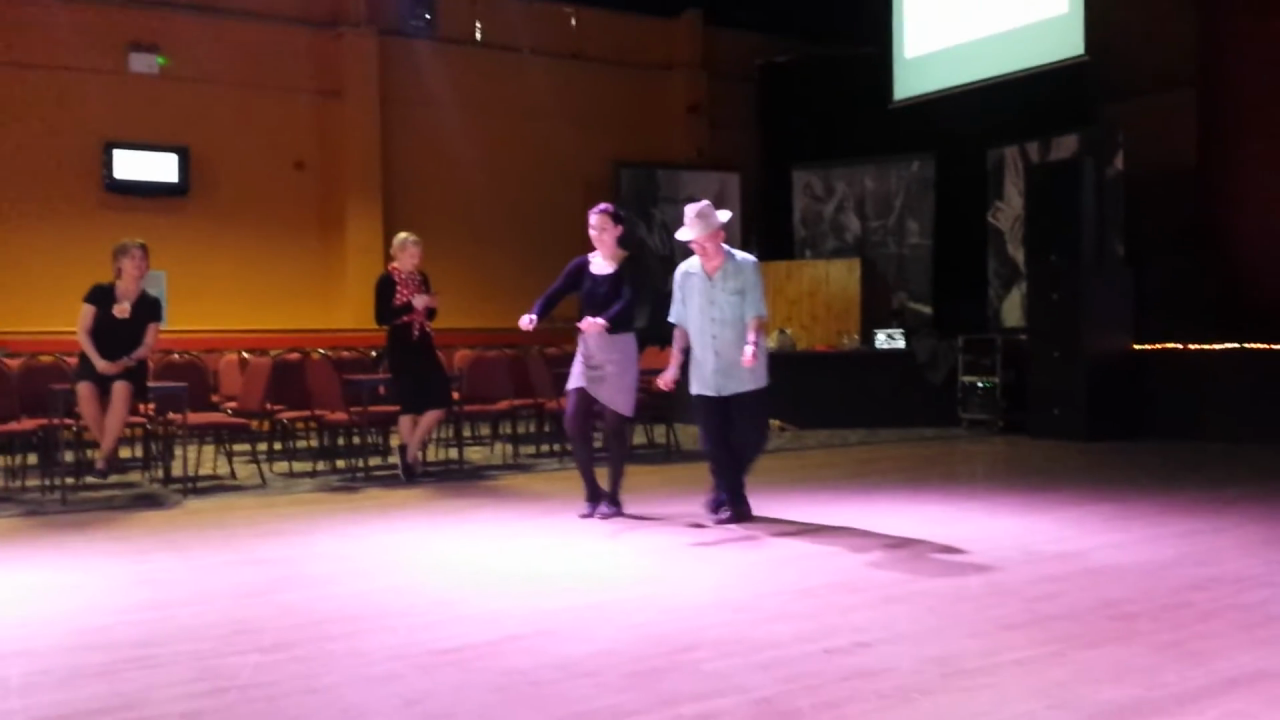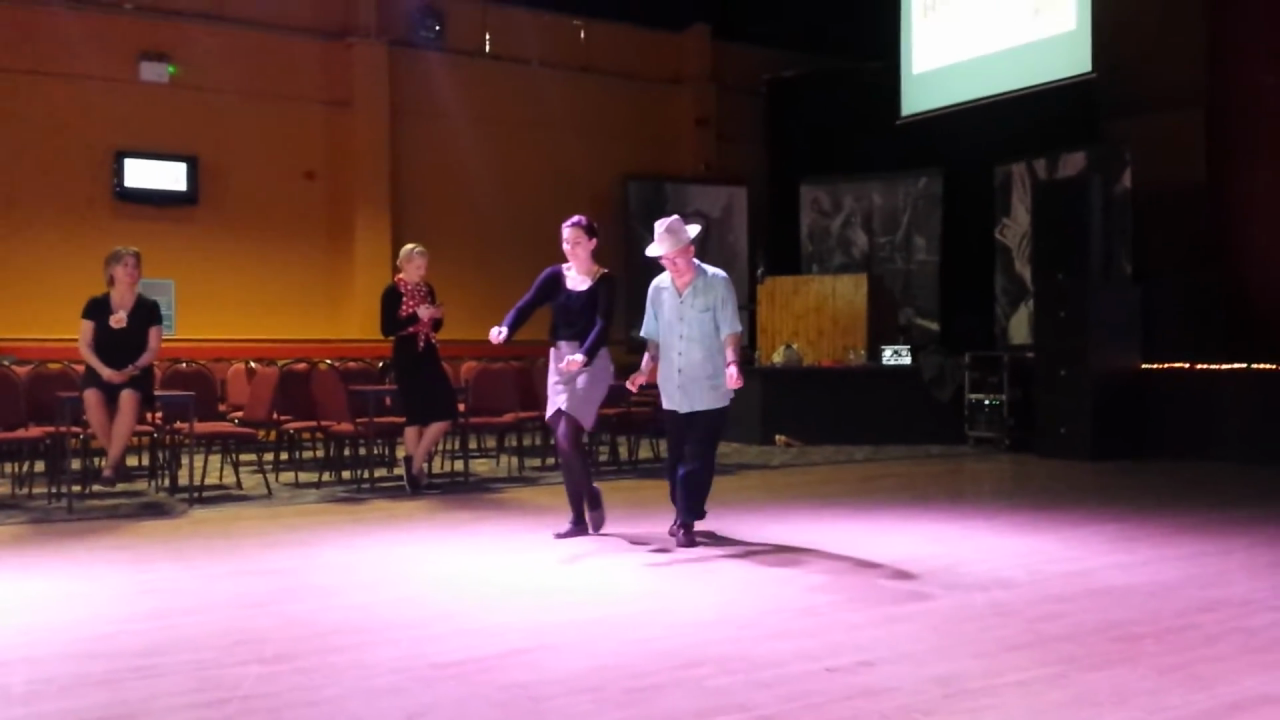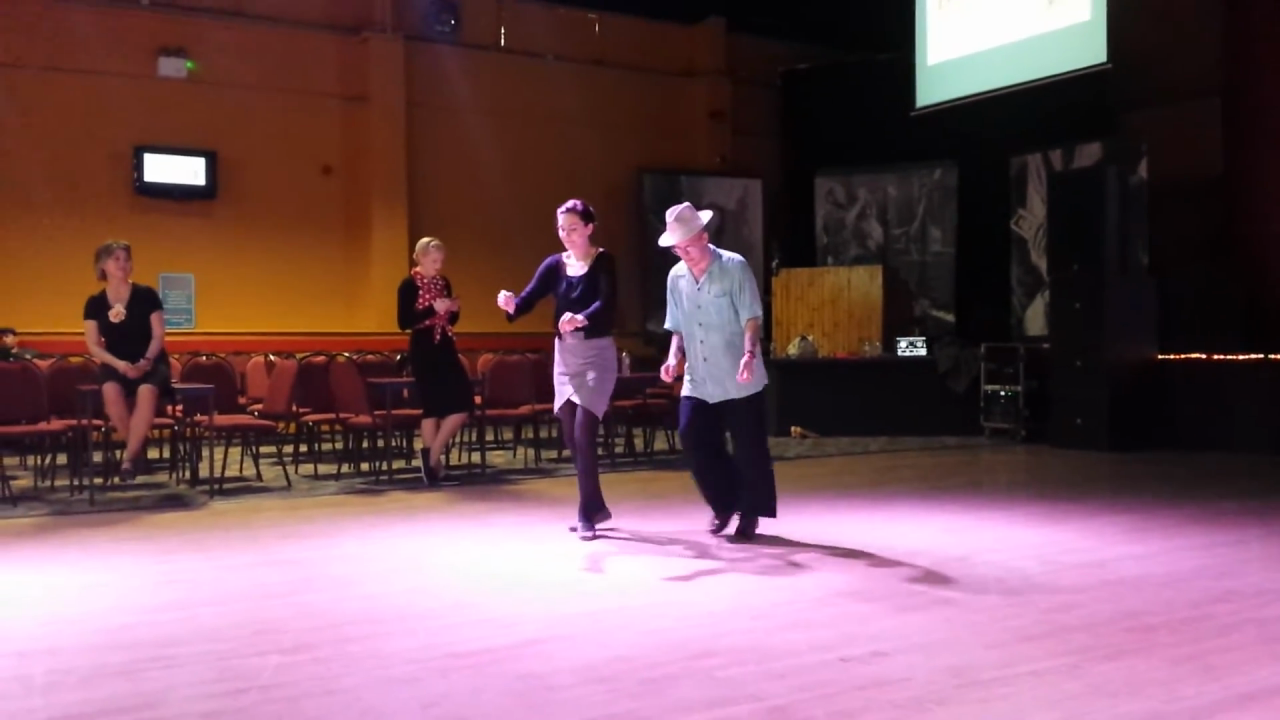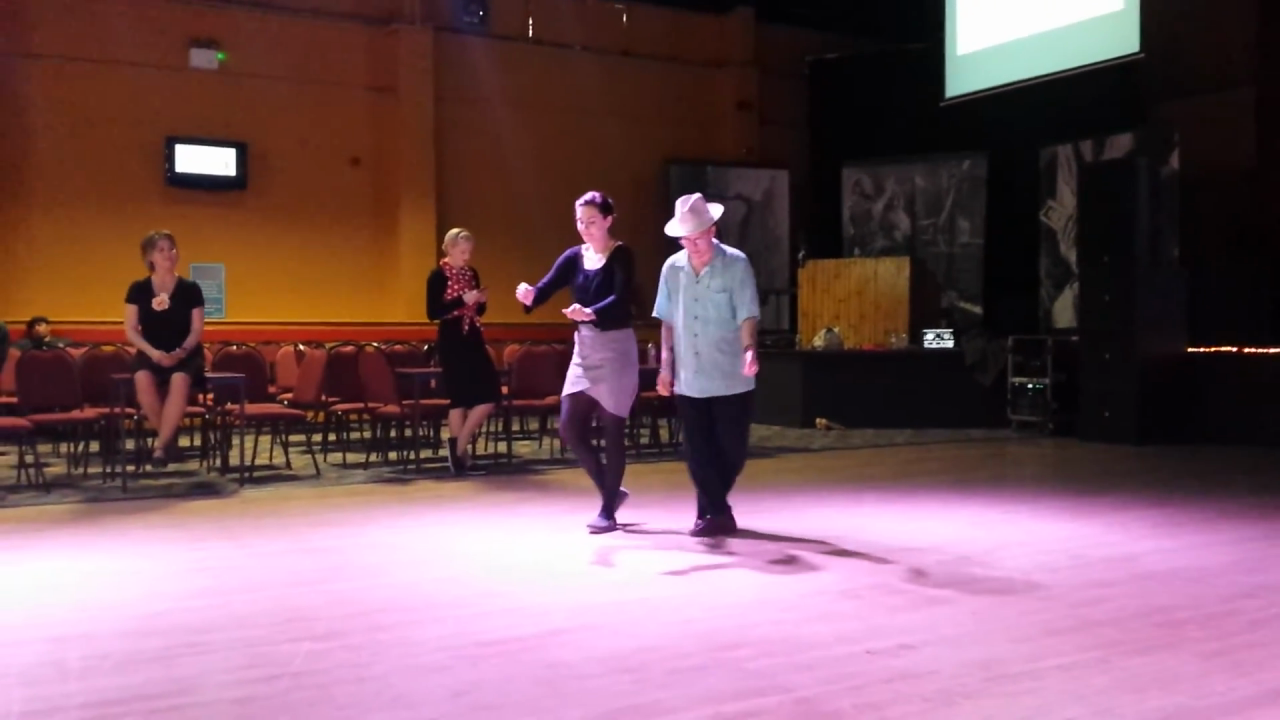
dt=0.7s
person 1, frame 1
left shoulder: (746, 267)
right shoulder: (684, 273)
left elbow: (755, 315)
right elbow: (682, 325)
left wrist: (752, 344)
right wrist: (674, 366)
left hip: (743, 373)
right hip: (705, 375)
left knee: (748, 437)
right knee: (716, 441)
left ankle: (726, 494)
right ankle: (734, 500)
person 1, frame 2
left shoulder: (717, 282)
right shoulder: (657, 288)
left elbow: (729, 331)
right elbow: (654, 338)
left wrist: (732, 363)
right wrist: (645, 370)
left hip: (709, 389)
right hip: (672, 389)
left knee: (697, 457)
right knee: (677, 456)
left ankle: (686, 522)
right ankle: (683, 515)
person 1, frame 3
left shoulder: (735, 267)
right shoulder: (676, 278)
left elbow: (751, 318)
left wrist: (749, 354)
right wrist: (673, 358)
left hip: (738, 380)
right hip: (698, 380)
left knee: (749, 449)
right knee: (693, 441)
left ankle: (749, 514)
right ankle: (724, 505)
person 1, frame 4
left shoulder: (736, 264)
right shoulder: (672, 268)
left elbow: (747, 315)
right elbow: (667, 322)
left wrist: (749, 349)
right wrist: (665, 365)
left hip: (729, 376)
right hip: (688, 377)
left knee: (730, 447)
right knee: (699, 450)
left ankle: (713, 506)
right ankle: (717, 512)
person 2, frame 1
left shoulder: (629, 265)
right shoulder: (582, 265)
left elbow: (628, 302)
right elbow: (555, 293)
left wrist: (604, 321)
right wrist: (535, 314)
left hip: (619, 348)
right hip: (587, 350)
left knee: (613, 427)
right knee: (573, 421)
left ankle: (613, 498)
right ankle: (592, 493)
person 2, frame 2
left shoulder: (604, 281)
right shoulder: (554, 275)
left elbow: (602, 325)
right elbow: (527, 305)
left wrist: (583, 356)
right wrist: (505, 329)
left hip: (591, 363)
right hip: (559, 361)
left knee: (567, 438)
right knee: (563, 445)
left ankle: (591, 494)
right ankle: (578, 519)
person 2, frame 3
left shoulder: (603, 261)
right shoulder: (554, 264)
left elbow: (607, 303)
right elbow: (529, 298)
left wrist: (582, 318)
right wrist: (511, 304)
left hip: (596, 352)
right hip: (565, 354)
left knee: (583, 433)
right knee: (573, 437)
left ankle: (585, 514)
right ankle: (597, 507)
person 2, frame 4
left shoulder: (621, 255)
right shoulder: (574, 257)
left elbow: (621, 299)
right elbow: (547, 288)
left wrist: (590, 312)
right wrist: (529, 295)
left hip: (616, 346)
right hip: (584, 348)
left knee: (611, 431)
right knee: (569, 427)
left ankle: (607, 511)
right ankle: (611, 491)
person 3, frame 1
left shoulder: (421, 278)
right shoulder: (386, 280)
right elbow: (381, 318)
left wrist: (431, 306)
right wrist: (410, 306)
left hip: (423, 343)
right hip: (400, 346)
left knee: (440, 399)
right knee: (409, 402)
left ankle: (410, 450)
right ankle: (409, 455)
person 3, frame 2
left shoulder: (427, 289)
right shoulder: (393, 291)
right elbow: (387, 329)
left wrist: (437, 316)
right wrist: (416, 316)
left hip: (429, 354)
right hip: (407, 356)
left knee: (446, 410)
right knee: (415, 414)
left ankle: (415, 463)
right ankle: (414, 469)
person 3, frame 3
left shoulder: (443, 282)
right shoulder: (409, 285)
right elbow: (404, 322)
left wrist: (454, 309)
right wrist: (432, 309)
left hip: (445, 347)
right hip: (423, 349)
left knee: (463, 402)
right knee: (432, 406)
left ankle: (432, 456)
right ankle: (432, 463)
person 3, frame 4
left shoulder: (472, 273)
right shoulder: (438, 275)
right elbow: (433, 313)
left wrist: (481, 301)
right wrist: (461, 300)
left hip: (473, 338)
right hip: (452, 340)
left knee: (490, 393)
right knee: (460, 396)
left ankle: (459, 447)
right ankle: (459, 452)
person 4, frame 1
left shoulder: (151, 304)
right shoulder: (99, 293)
left elbow: (148, 345)
right elbow: (82, 332)
left wrist: (126, 361)
right wrist: (98, 361)
left hip: (129, 365)
right hip: (94, 361)
left knee: (121, 389)
right knee: (85, 390)
left ankle: (103, 456)
right ankle: (107, 447)
person 4, frame 2
left shoulder: (149, 307)
right shoulder: (95, 304)
left elbow: (153, 349)
right elbow: (84, 346)
left wrist: (132, 369)
right wrist: (103, 370)
left hip: (135, 373)
right hip: (101, 370)
left knee: (129, 398)
right knee: (92, 397)
left ankle: (111, 463)
right ankle: (116, 456)
person 4, frame 3
left shoulder: (146, 295)
right shoulder: (95, 303)
left elbow: (158, 335)
right elbow: (93, 345)
left wrist: (146, 361)
right wrist: (118, 363)
left hip: (150, 362)
right hip: (115, 364)
left knee: (146, 391)
right knee: (111, 391)
left ankle: (129, 455)
right ankle: (135, 447)
person 4, frame 4
left shoulder: (190, 289)
right shoulder: (138, 289)
left elbow: (197, 329)
right elbow: (130, 330)
left wrist: (182, 351)
right wrist: (153, 352)
left hip: (185, 354)
right hip: (151, 353)
left knee: (179, 381)
right knee: (143, 380)
left ankle: (161, 444)
right ankle: (168, 437)
